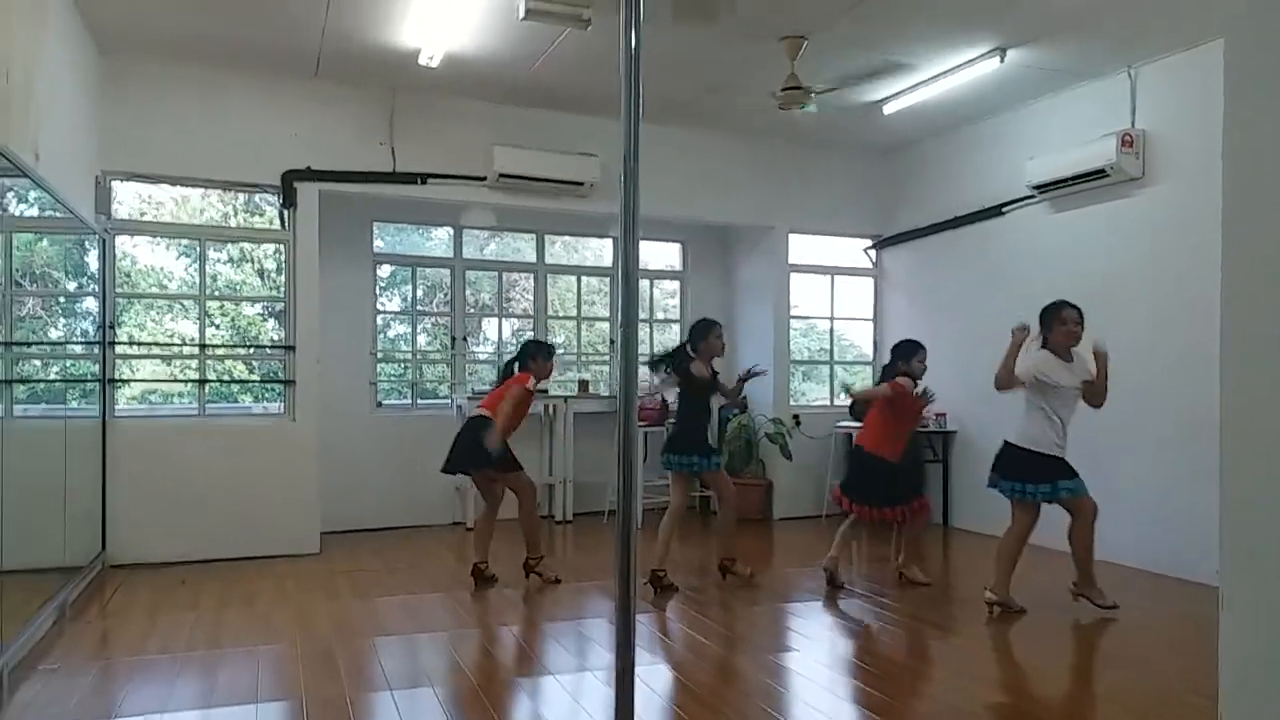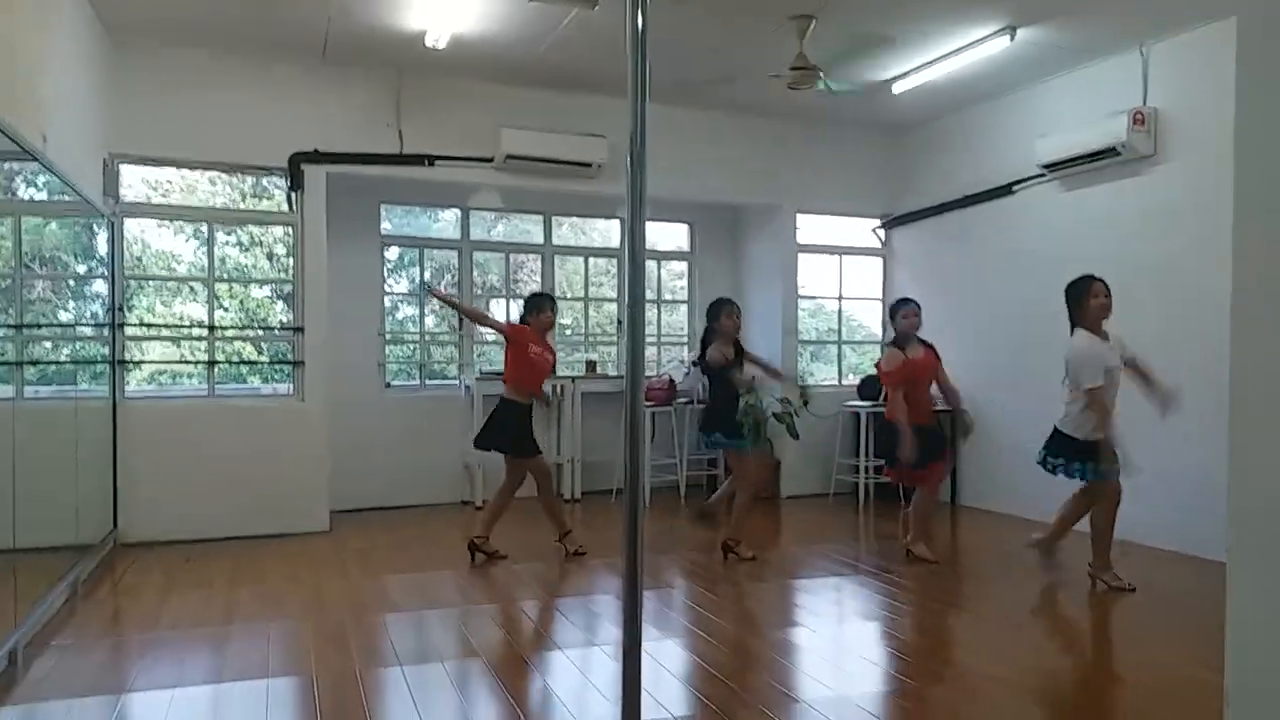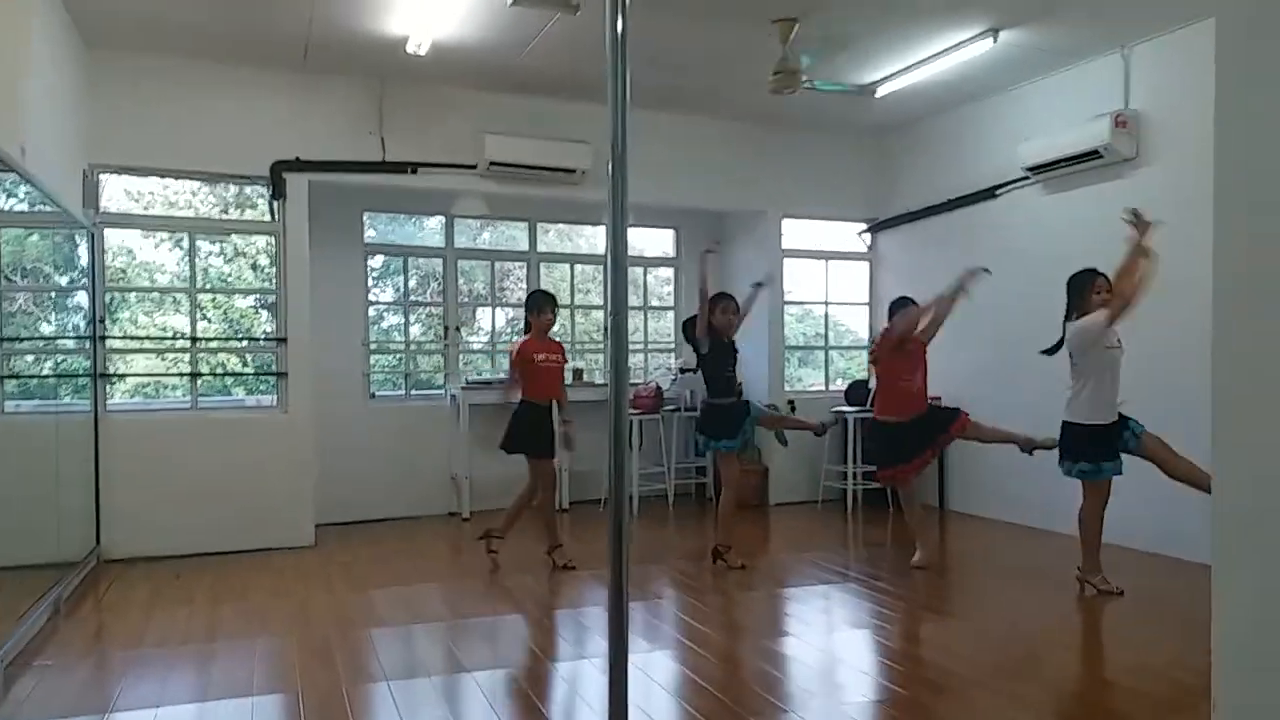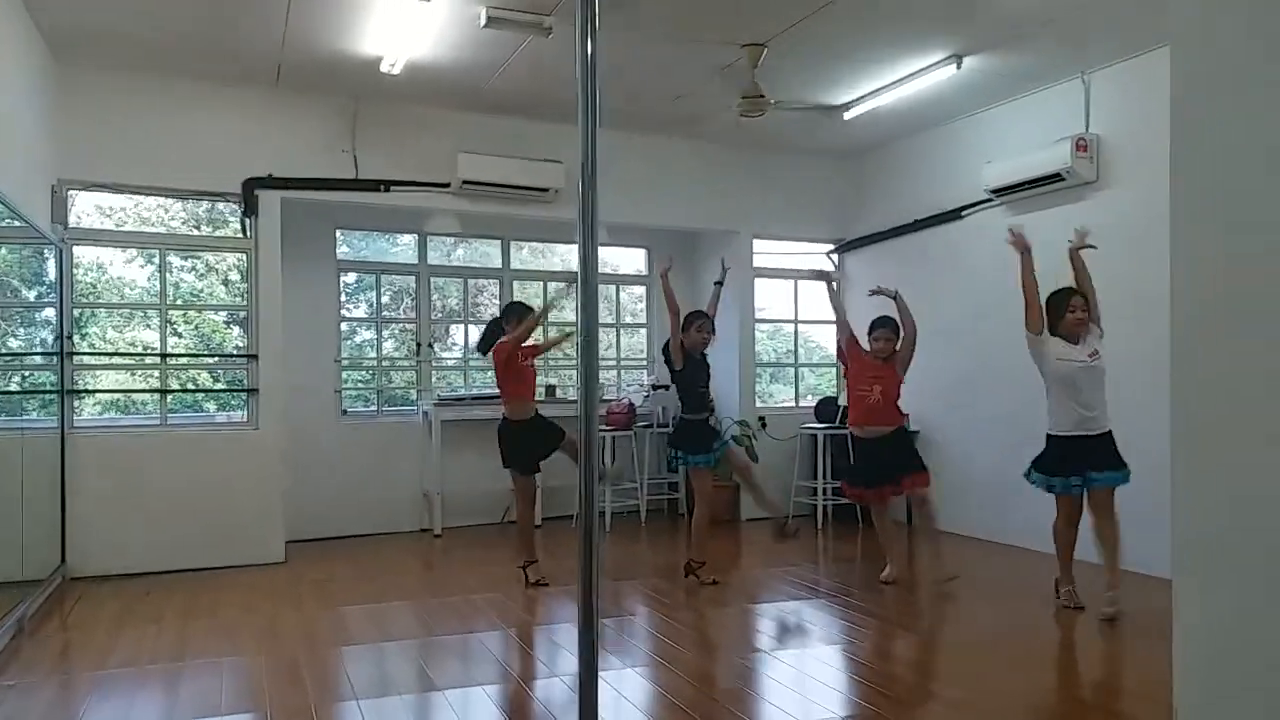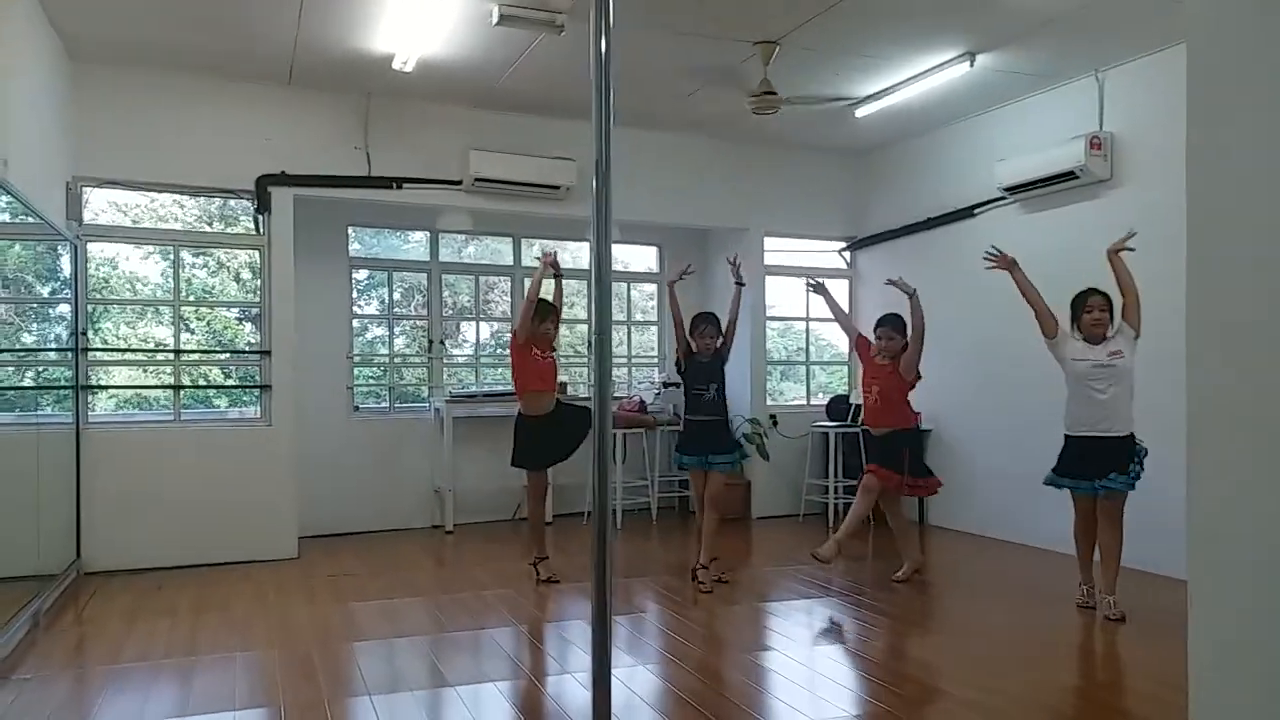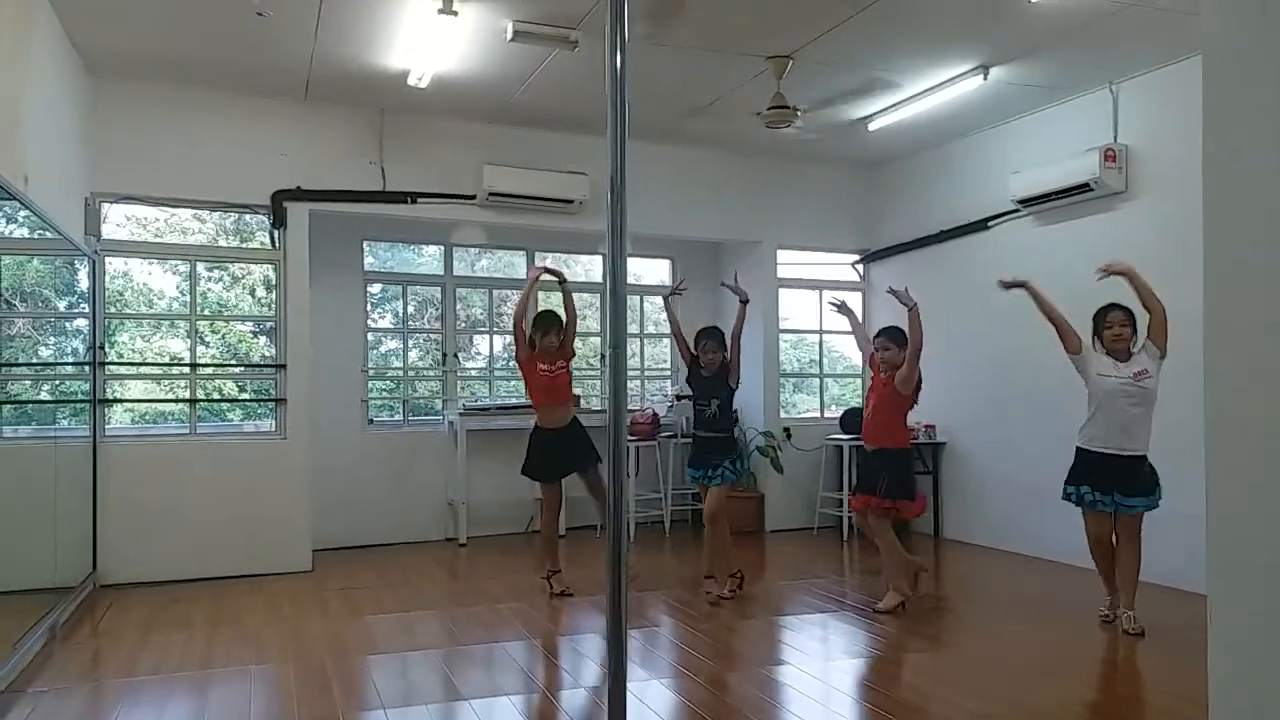
dt=0.3s
person 1, frame 1
left shoulder: (1079, 362)
right shoulder: (1039, 361)
left elbow: (1096, 400)
right elbow: (1004, 383)
left wrist: (1101, 366)
right wrist: (1016, 344)
left hip: (1048, 456)
right hip: (1029, 454)
left knee: (1023, 520)
right knee: (1085, 510)
left ankle: (998, 590)
right ankle: (1085, 584)
person 1, frame 2
left shoulder: (1109, 339)
right shoulder: (1082, 347)
left elbow: (1133, 364)
right elbow: (1095, 400)
left wrist: (1159, 390)
right wrist: (1106, 448)
left hip: (1095, 434)
right hip: (1079, 437)
left knee: (1096, 492)
right knee: (1108, 493)
left ankle: (1049, 539)
right ankle: (1101, 566)
person 1, frame 3
left shoulder: (1103, 325)
right shoulder: (1081, 330)
left elbow: (1120, 287)
right elbow: (1124, 300)
left wrist: (1138, 239)
right wrist: (1144, 257)
left hip: (1110, 421)
right hip: (1084, 428)
left knee: (1160, 452)
right knee: (1096, 495)
left ankle: (1218, 486)
right ankle: (1091, 571)
person 1, frame 4
left shoulder: (1094, 340)
right shoulder: (1046, 347)
left elbow: (1089, 294)
right elbow: (1031, 300)
left wrist: (1076, 254)
right wrist: (1025, 254)
left hip: (1099, 442)
right hip: (1062, 443)
left knee: (1104, 510)
right knee: (1067, 514)
left ankle: (1112, 588)
right ankle: (1065, 580)
person 1, frame 5
left shoulder: (1124, 342)
right shoulder: (1066, 348)
left elbow: (1132, 296)
right elbow: (1038, 306)
left wrist: (1115, 256)
right wrist: (1013, 269)
left hip: (1118, 443)
right hip: (1080, 443)
left knee: (1110, 516)
right knee: (1085, 516)
left ankle: (1107, 593)
right ankle: (1086, 582)
person 1, frame 6
left shoulder: (1149, 359)
right shoulder: (1091, 363)
left elbow: (1158, 312)
right elbow: (1059, 322)
left wrist: (1129, 273)
right wrist: (1028, 288)
left hip: (1134, 462)
right hip: (1093, 459)
left knee: (1129, 534)
right knee: (1099, 535)
left ankle: (1127, 608)
right ankle: (1112, 595)
person 2, frame 1
left shoulder: (706, 370)
right shoulder: (696, 371)
left elbow: (729, 393)
left wrist: (742, 379)
left hip: (682, 445)
right hip: (692, 446)
left knee: (676, 507)
right knee: (727, 497)
left ankle: (658, 571)
right ankle: (728, 560)
person 2, frame 2
left shoulder: (735, 347)
right shoulder: (714, 352)
left elbow: (761, 363)
right elbow: (736, 380)
left wrist: (784, 378)
left hip: (729, 418)
right hip: (720, 422)
left knee: (756, 468)
right knee: (747, 478)
left ankle: (714, 505)
right ankle: (732, 540)
person 2, frame 3
left shoulder: (728, 340)
right shoulder: (704, 341)
left elbow: (742, 311)
right elbow: (704, 299)
left wrist: (758, 288)
right wrist: (704, 262)
left hip: (737, 408)
right hip: (718, 414)
left knee: (777, 419)
right knee: (732, 482)
left ankle: (817, 426)
right ankle: (722, 547)
person 2, frame 4
left shoulder: (701, 357)
right shoulder: (678, 357)
left elbow: (710, 314)
right elbow: (675, 314)
left wrist: (719, 283)
right wrist: (664, 279)
left hip: (707, 427)
right hip: (691, 431)
left knee: (745, 470)
right knee: (704, 499)
left ankle: (778, 518)
right ankle: (695, 562)
person 2, frame 5
left shoulder: (721, 358)
right shoulder: (685, 360)
left elbow: (733, 321)
right elbow: (677, 321)
left wrist: (738, 283)
right wrist: (672, 286)
left hip: (719, 434)
right hip: (693, 434)
left knee: (711, 502)
right knee: (701, 503)
left ankle: (703, 564)
right ankle: (705, 563)
person 2, frame 6
left shoulder: (730, 374)
right shoulder: (694, 373)
left elbow: (737, 337)
right elbow: (678, 334)
left wrist: (743, 302)
right wrist: (667, 302)
left hip: (724, 451)
right hip: (701, 450)
left knee: (712, 513)
right knee: (717, 517)
left ankle: (712, 575)
right ankle: (729, 574)
person 3, frame 1
left shoulder: (897, 385)
right shoulder: (904, 384)
right elbow: (875, 394)
left wrist: (919, 407)
right wrist: (858, 395)
left hip: (870, 457)
right hip: (879, 462)
left knee: (859, 516)
right knee: (919, 510)
left ankle: (833, 561)
right ankle: (908, 564)
person 3, frame 2
left shoulder: (927, 350)
right shoulder: (892, 356)
left elbow: (945, 385)
right elbow: (896, 399)
left wrist: (962, 414)
right wrist: (905, 437)
left hip: (926, 422)
right hip: (905, 427)
left knee: (937, 471)
right knee: (927, 483)
right ankle: (915, 540)
person 3, frame 3
left shoulder: (917, 343)
right shoulder: (885, 344)
left elbow: (938, 318)
right elbow: (915, 318)
left wrist: (958, 288)
right wrist: (956, 289)
left hip: (920, 419)
right hip: (888, 430)
left knee: (969, 429)
right knee: (906, 489)
left ankle: (1026, 441)
right ankle: (924, 546)
person 3, frame 4
left shoulder: (898, 366)
right shoulder: (856, 360)
left elbow: (911, 333)
right elbow: (842, 322)
left wrist: (896, 298)
right wrist: (830, 286)
left hip: (895, 440)
right hip: (863, 443)
left knee: (918, 494)
right knee: (878, 506)
left ankle: (937, 558)
right ankle: (893, 562)
person 3, frame 5
left shoulder: (905, 364)
right shoulder: (869, 357)
left elbow: (919, 334)
right elbow: (847, 325)
left wrist: (911, 296)
right wrist: (825, 295)
left hip: (900, 440)
right hip: (877, 440)
left knee: (868, 488)
right knee: (889, 503)
left ankle: (834, 544)
right ankle: (913, 559)
person 3, frame 6
left shoulder: (903, 380)
right shoulder: (879, 373)
left elbow: (916, 349)
right elbow: (864, 342)
left wrist: (911, 307)
right wrist: (850, 315)
left hip: (891, 457)
right hip: (874, 457)
left knee: (878, 523)
right knee: (867, 519)
left ankle: (898, 589)
right ankle: (909, 564)
person 4, frame 1
left shoulder: (519, 383)
right shoulder: (527, 381)
right elbow: (508, 403)
right wrist: (496, 432)
left hip: (473, 437)
right hip: (483, 434)
left knee: (492, 503)
right knee: (527, 491)
left ankle: (480, 566)
right ankle: (534, 560)
person 4, frame 2
left shoulder: (549, 352)
right shoulder: (519, 335)
right elbow: (484, 319)
left wrist: (546, 399)
right wrist: (449, 300)
left hip: (522, 415)
right hip: (510, 415)
left knee: (514, 480)
right knee: (543, 475)
left ankle: (481, 538)
right ankle: (565, 534)
person 4, frame 3
left shoulder: (558, 348)
right shoulder: (525, 347)
right elbow: (512, 384)
left wrist: (565, 422)
left hip: (542, 418)
right hip: (528, 417)
left knee: (537, 484)
right knee: (547, 481)
left ankle: (497, 532)
right ankle: (554, 547)
person 4, frame 4
left shoulder: (525, 351)
right shoulder: (503, 349)
left elbow: (545, 345)
right elbow: (529, 327)
left wrist: (571, 332)
right wrist: (556, 299)
left hip: (535, 421)
right hip: (515, 428)
left knee: (572, 445)
right knee: (526, 495)
right ankle: (529, 562)
person 4, frame 5
left shoulder: (548, 345)
right shoulder: (521, 345)
left elbow: (556, 310)
right elbow: (531, 303)
left wrist: (557, 277)
right wrist: (542, 268)
left hip: (556, 413)
right hip: (532, 423)
right knee: (537, 493)
right ankle: (540, 559)
person 4, frame 6
left shoulder: (565, 356)
right shoulder: (528, 359)
left elbow: (572, 319)
right elbow: (518, 321)
left wrist: (564, 285)
right wrist: (533, 280)
left hip: (572, 431)
right hip: (546, 436)
left knee: (599, 491)
right knee: (552, 506)
right ankle: (553, 572)
